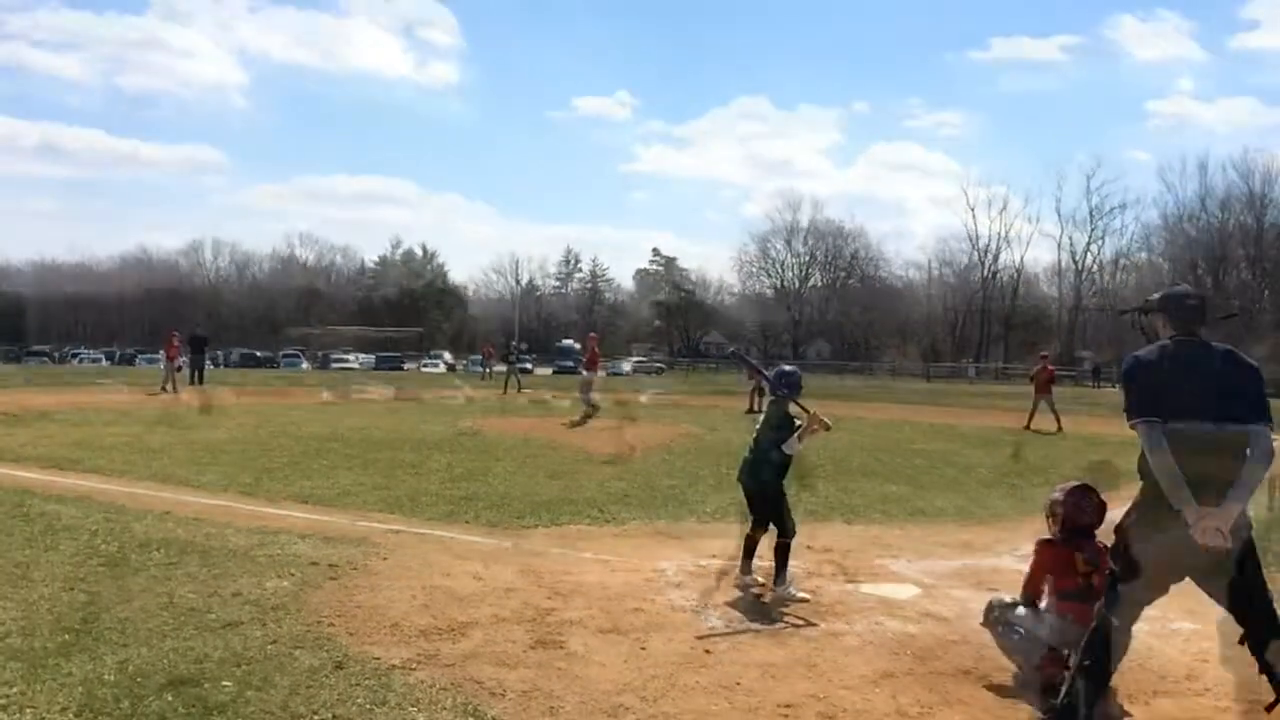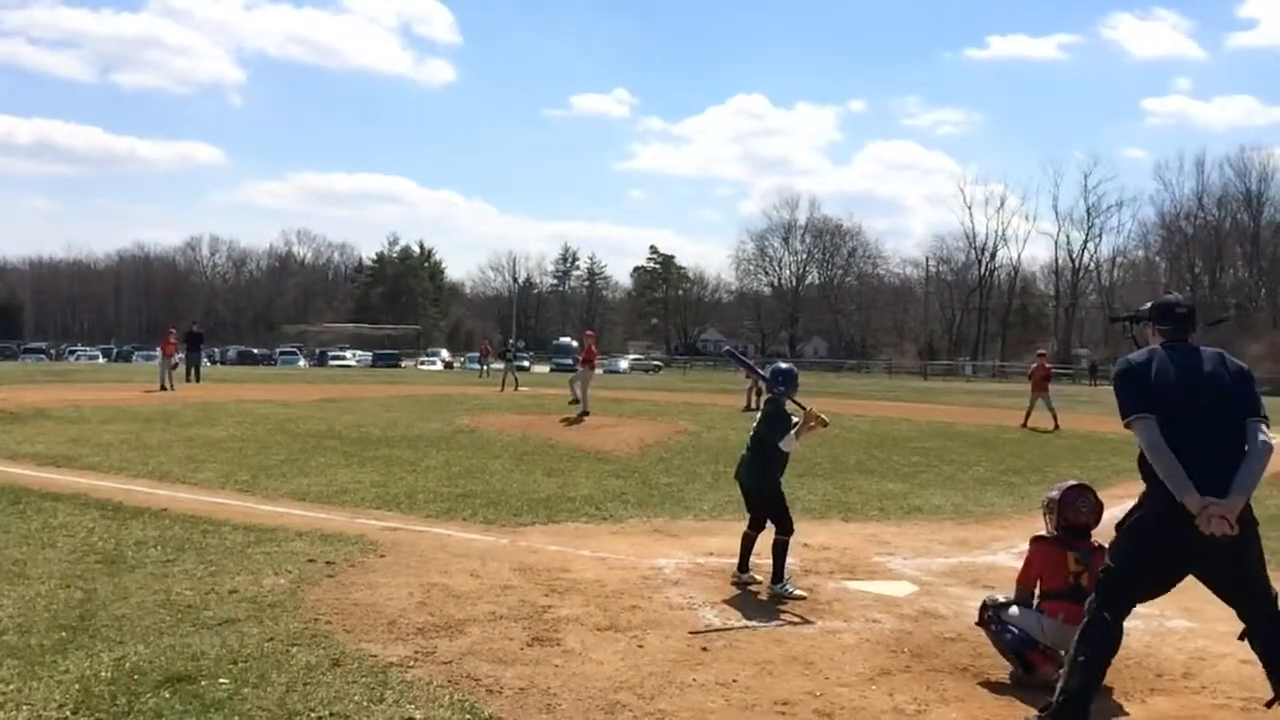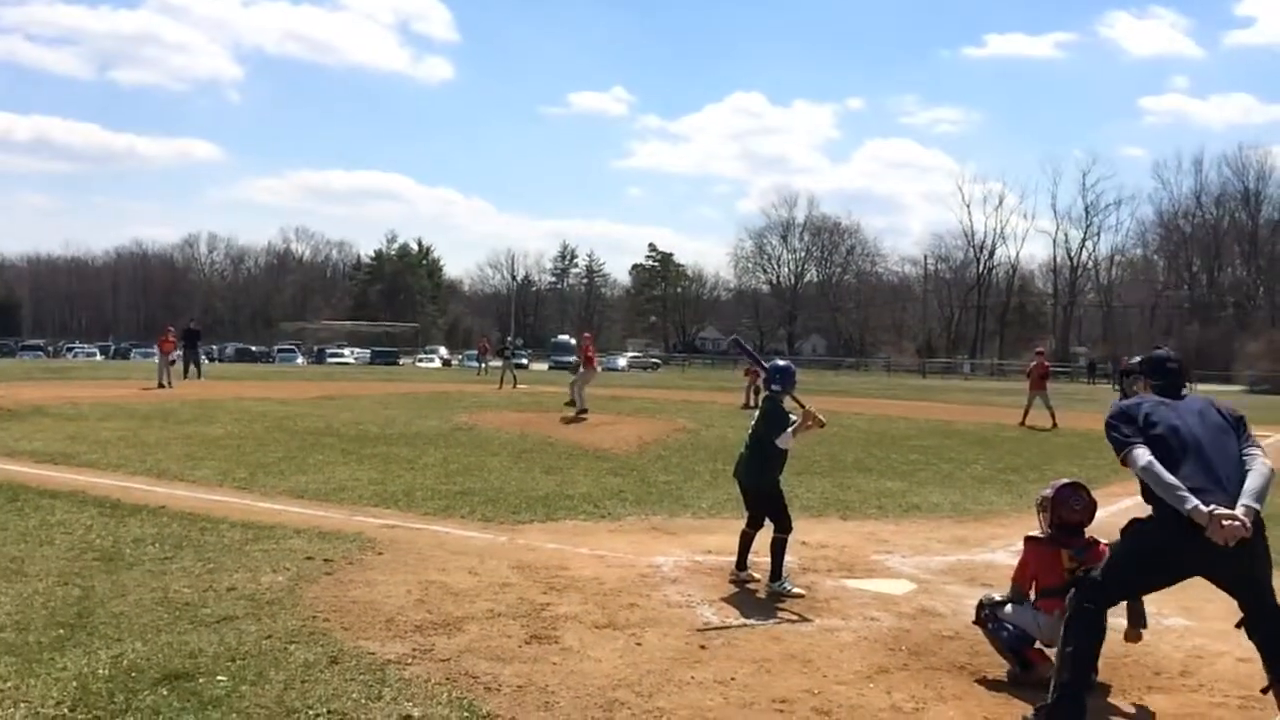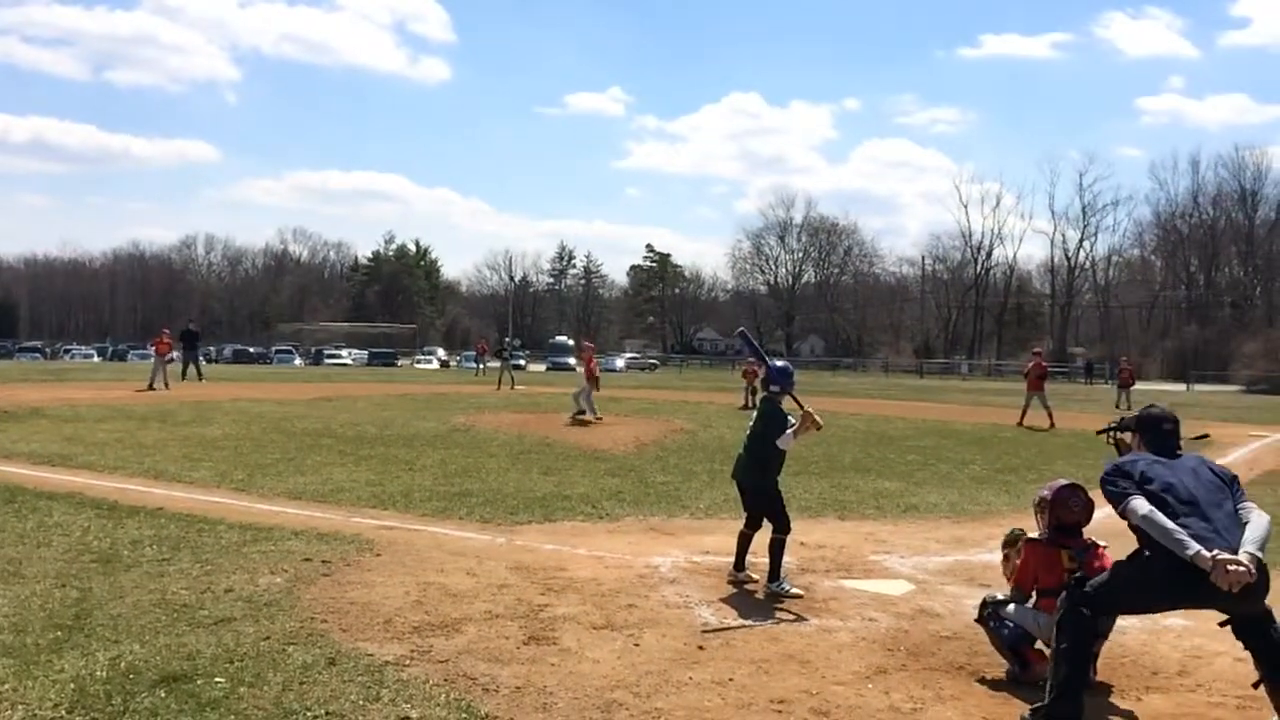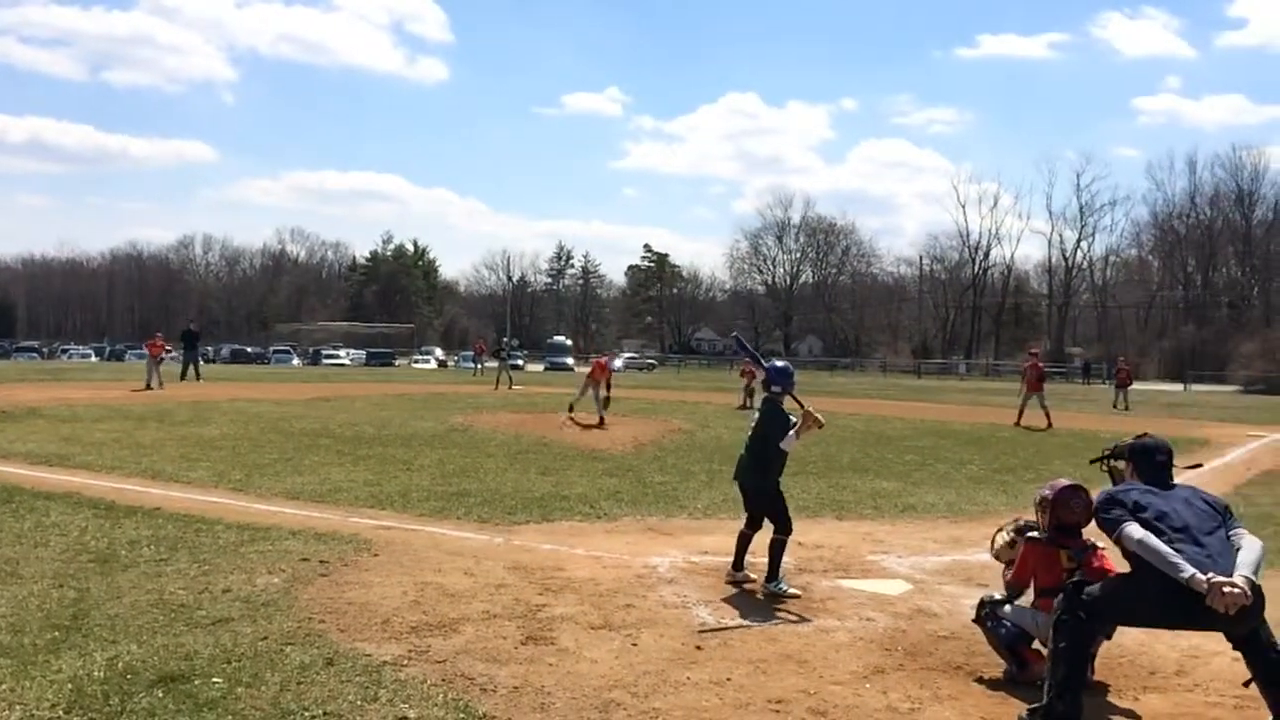
dt=0.3s
person 1, frame 1
left shoulder: (1144, 364)
right shoulder: (1243, 368)
left elbow: (1154, 442)
left wrist: (1191, 512)
right wrist: (1227, 510)
left hip: (1163, 513)
right hip: (1226, 517)
left knee: (1118, 612)
person 1, frame 2
left shoulder: (1136, 366)
right shoulder: (1235, 369)
left elbow: (1151, 439)
left wrist: (1193, 504)
right wrist: (1233, 504)
left hip: (1167, 512)
right hip: (1232, 516)
left knee: (1107, 607)
person 1, frame 3
left shoulder: (1127, 410)
right shoulder: (1222, 411)
left elbow: (1144, 464)
left wrist: (1200, 513)
right wrist: (1245, 513)
left hip: (1178, 528)
right hip: (1243, 531)
left knee: (1089, 598)
person 1, frame 4
left shoulder: (1122, 468)
right shoulder: (1214, 469)
left elbow: (1143, 513)
left wrist: (1201, 558)
right wrist: (1248, 558)
left hip: (1182, 570)
right hip: (1244, 574)
left knee: (1079, 601)
right knee: (1253, 613)
person 1, frame 5
left shoulder: (1114, 497)
right shoulder: (1206, 498)
left elbow: (1137, 538)
right elbow: (1250, 542)
left wrist: (1196, 582)
right wrist: (1242, 583)
left hip: (1175, 595)
right hip: (1237, 596)
left knee: (1075, 606)
person 2, frame 1
left shoulder: (776, 410)
right shoulder: (778, 413)
left elbow: (792, 438)
right elbow: (789, 447)
left wrist: (812, 429)
right wrist: (809, 428)
left hip: (752, 475)
right hip: (762, 479)
left knee: (759, 525)
right knee: (785, 529)
left ankle: (744, 574)
right ankle: (780, 586)
person 2, frame 2
left shoulder: (771, 408)
right shoulder: (777, 412)
left elbow: (788, 432)
right elbow: (787, 444)
left wrist: (808, 424)
right wrist: (805, 423)
left hip: (749, 474)
right hip: (762, 478)
left knee: (757, 521)
right knee: (784, 526)
left ankle: (741, 571)
right ankle: (777, 583)
person 2, frame 3
left shoulder: (769, 406)
right shoulder: (775, 410)
left elbow: (787, 430)
right elbow: (783, 441)
left wrist: (807, 424)
right wrist: (803, 422)
left hip: (748, 472)
right hip: (761, 476)
left knee: (755, 519)
right knee: (783, 524)
left ankle: (740, 569)
right ankle: (776, 581)
person 2, frame 4
left shoulder: (767, 406)
right shoulder: (773, 410)
left elbow: (786, 430)
right elbow: (783, 442)
left wrist: (806, 425)
right wrist: (802, 424)
left hip: (747, 473)
right hip: (759, 477)
left knee: (754, 520)
right knee: (781, 525)
left ankle: (738, 570)
right ankle: (774, 582)
person 2, frame 5
left shoulder: (769, 407)
right shoulder: (775, 411)
left elbow: (788, 431)
right elbow: (786, 443)
left wrist: (808, 424)
right wrist: (804, 424)
left hip: (748, 473)
right hip: (761, 478)
left knee: (754, 520)
right knee: (783, 526)
left ankle: (736, 569)
right ankle: (772, 582)
person 3, frame 1
left shoulder: (1050, 548)
right shoulder: (1104, 554)
left elbow: (1028, 597)
left hip: (1061, 629)
left knee: (997, 609)
left ankle: (1047, 671)
person 3, frame 2
left shoulder: (1043, 546)
right shoulder: (1102, 554)
left elbow: (1022, 597)
left hip: (1052, 630)
left knee: (990, 609)
left ankle: (1040, 667)
person 3, frame 3
left shoulder: (1037, 545)
right shoulder: (1098, 549)
left elbow: (1017, 595)
right wrist: (1135, 626)
left hip: (1047, 627)
left knee: (989, 608)
left ankle: (1034, 665)
person 3, frame 4
left shoulder: (1036, 546)
right shoulder: (1095, 551)
left elbow: (1019, 598)
left wrist: (1012, 572)
right wrist: (1099, 636)
left hip: (1049, 627)
left knee: (991, 607)
left ankle: (1032, 665)
person 3, frame 5
left shoulder: (1035, 544)
right shoulder: (1094, 552)
left elbow: (1012, 591)
left wrist: (1010, 562)
left hip: (1047, 627)
left knee: (988, 607)
left ankle: (1029, 665)
